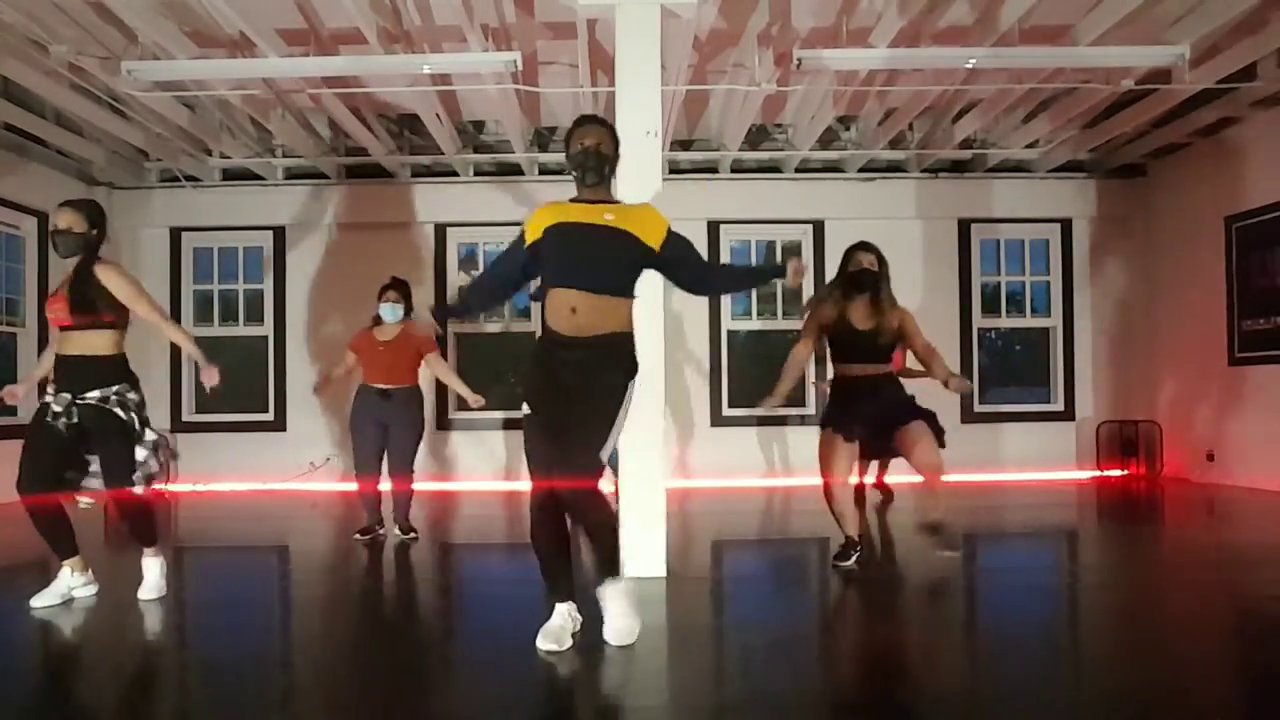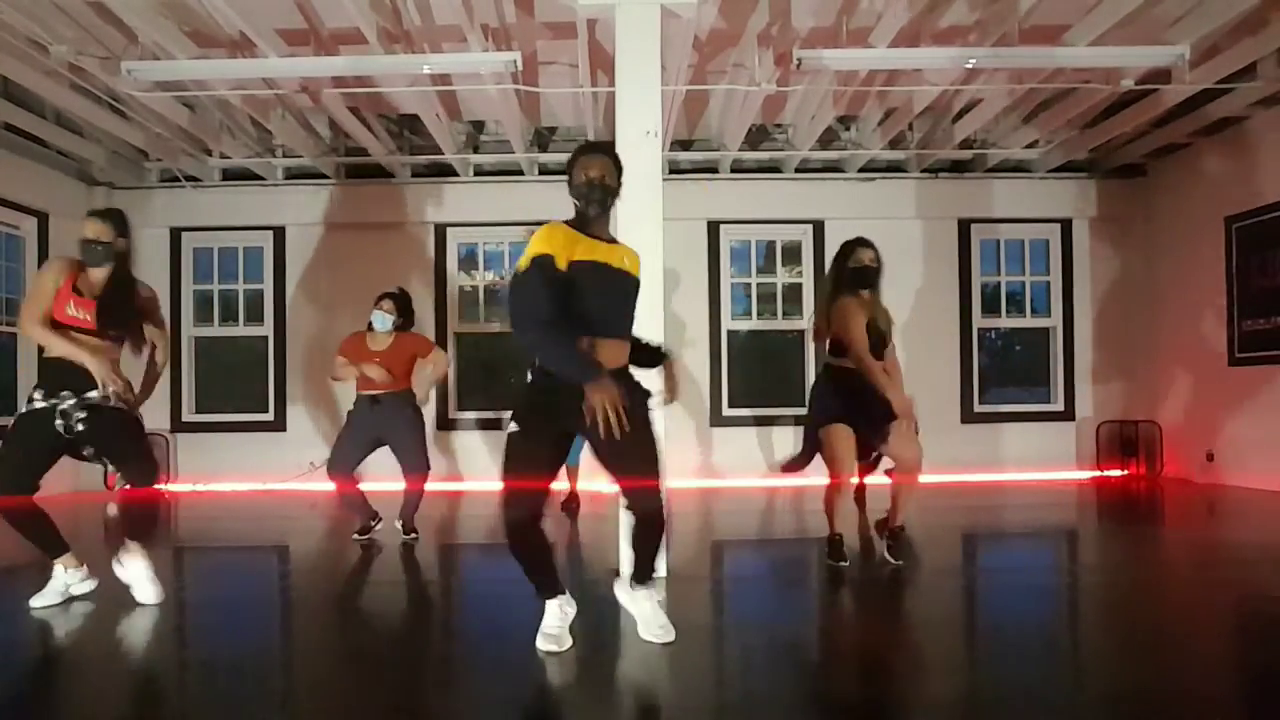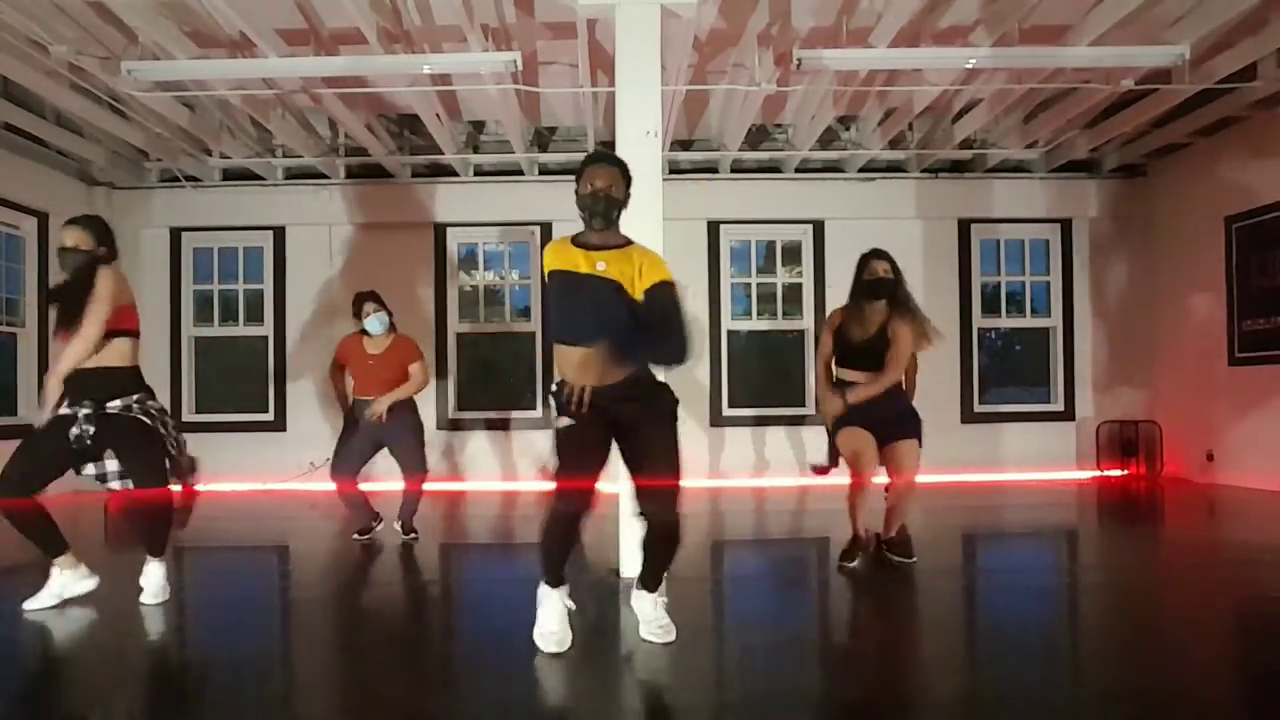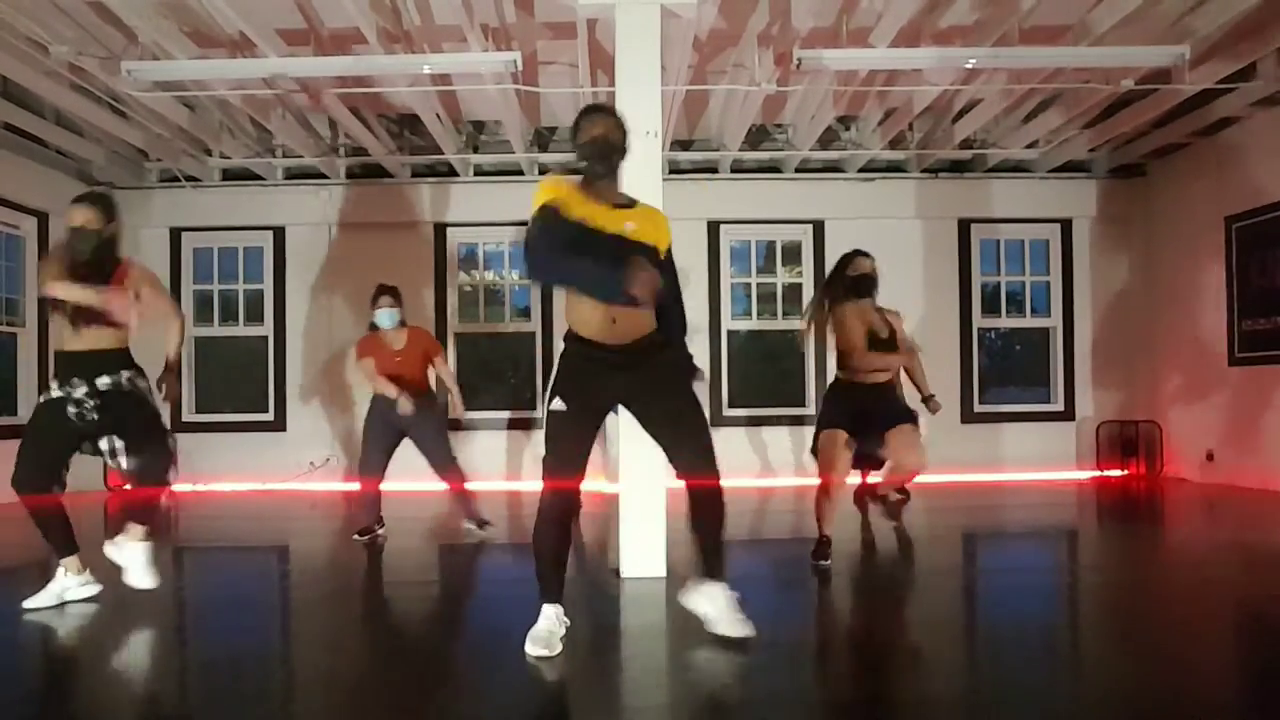
dt=0.5s
person 1, frame 1
left shoulder: (644, 222)
right shoulder: (543, 222)
left elbow: (702, 275)
right elbow: (499, 279)
left wrist: (773, 273)
right wrist: (445, 313)
left hip: (608, 362)
right hip: (549, 358)
left knee: (578, 484)
right knee: (546, 490)
left ankle: (613, 581)
right ankle: (563, 607)
person 1, frame 2
left shoulder: (628, 262)
right shoulder: (550, 241)
right elbow: (531, 321)
left wrist: (658, 356)
right wrist: (589, 378)
left hip: (615, 391)
right hip: (548, 393)
left knee: (650, 503)
right knee: (518, 514)
left ankle: (640, 590)
right ankle: (556, 601)
person 1, frame 3
left shoulder: (647, 265)
right shoulder: (555, 254)
left elbow: (673, 345)
left wrist: (617, 358)
left hip: (640, 399)
right hip: (577, 401)
left knee: (662, 513)
right knee: (572, 497)
left ankle: (648, 595)
right ankle: (552, 592)
person 1, frame 4
left shoulder: (653, 223)
right shoulder: (556, 197)
right elbow: (541, 260)
left wrist: (682, 366)
right wrist: (620, 279)
left hip: (650, 363)
right hip: (584, 362)
left knee: (703, 476)
right knee: (560, 490)
left ankle: (710, 586)
right ankle: (551, 610)
person 2, frame 1
left shoulder: (106, 273)
right shoulder: (62, 285)
left elbow: (158, 318)
left wrist: (200, 359)
left hip: (108, 391)
right hip: (62, 394)
left knee: (121, 487)
left ankle: (152, 557)
right ankle: (75, 572)
person 2, frame 2
left shoulder: (136, 293)
right shoulder: (59, 272)
left elbow: (160, 347)
left wrist: (141, 395)
right wrist: (90, 358)
left hip: (101, 397)
right hip: (49, 397)
left knee: (141, 471)
left ankle: (133, 554)
right ankle: (70, 570)
person 2, frame 3
left shoulder: (107, 279)
right shoulder: (70, 294)
left elbow: (90, 335)
left wrist: (54, 379)
left hip: (124, 403)
right hip: (74, 406)
left knee: (151, 491)
left ankle: (155, 568)
right ankle: (68, 569)
person 2, frame 4
left shoulder: (131, 272)
right shoulder: (60, 258)
left elbow: (173, 318)
right elbow: (52, 285)
left wrist: (171, 370)
right wrist: (106, 297)
left hip: (118, 381)
right hip: (66, 385)
left knee: (150, 454)
right knee: (29, 479)
left ankle: (133, 539)
right ankle: (72, 573)
person 3, frame 1
left shoulder: (895, 314)
right shoulder: (827, 311)
left elbow: (924, 349)
right elbow: (801, 353)
left wrist: (946, 376)
right wrist: (778, 395)
left hip: (883, 398)
right hip: (846, 399)
left knee: (930, 463)
right knee: (833, 479)
left ankle: (934, 521)
right ankle: (851, 540)
person 3, frame 2
left shoulder: (877, 309)
right shoulder: (846, 306)
left elbow: (887, 358)
right elbow: (864, 358)
left wrist: (902, 403)
right wrist: (898, 399)
left hip: (869, 394)
right hip: (836, 392)
left knee: (911, 457)
right knee: (844, 474)
left ankle: (893, 526)
right ankle: (834, 537)
person 3, frame 3
left shoulder: (902, 323)
right shoulder: (840, 317)
left elbow: (891, 375)
right elbow: (822, 361)
left wrist: (846, 398)
right wrist: (825, 399)
left hip: (891, 406)
right hip: (846, 406)
left knee: (906, 479)
right knee: (863, 469)
left ankle: (889, 536)
right ankle: (858, 537)
person 3, frame 4
left shoulder: (888, 316)
right shoulder: (845, 315)
left elbow: (907, 355)
right elbow: (858, 360)
left wrist: (928, 395)
right wrist: (901, 356)
left hip: (884, 402)
right hip: (844, 402)
left knee: (910, 462)
right knee: (832, 478)
left ankle: (884, 490)
right ankle: (823, 538)
person 4, frame 1
left shoulder: (417, 335)
right shoulder: (364, 337)
left elbow: (439, 367)
right elbow: (345, 366)
left wrist: (467, 393)
right wrist: (325, 380)
left hip: (405, 405)
right hip: (367, 405)
left knee: (400, 469)
right knee: (365, 469)
left ankle: (402, 522)
right ankle: (374, 522)
person 4, frame 2
left shoulder: (409, 341)
right shoulder: (354, 341)
left elbow: (442, 361)
right elbow: (337, 373)
left wrist: (426, 386)
right wrist: (365, 369)
left hip: (401, 411)
right hip: (364, 412)
left knee: (417, 471)
right knee: (337, 469)
left ankle: (406, 520)
right ankle: (369, 519)
person 4, frame 3
left shoulder: (405, 345)
right shoulder: (350, 343)
left elbow: (421, 379)
right elbow: (335, 372)
left wrist: (388, 398)
right wrist: (344, 405)
left hip: (399, 415)
right hip: (361, 416)
left knee: (415, 472)
right knee: (341, 474)
left ankle: (405, 521)
right ankle: (369, 520)
person 4, frame 4
left shoulder: (421, 337)
right shoulder: (367, 344)
left elbow: (443, 368)
right elbow: (373, 377)
left wrist: (456, 399)
right wrist: (398, 395)
left hip: (424, 408)
right hip: (387, 410)
left knee: (445, 464)
right knee: (369, 469)
left ankle: (471, 515)
right ankle: (373, 523)
